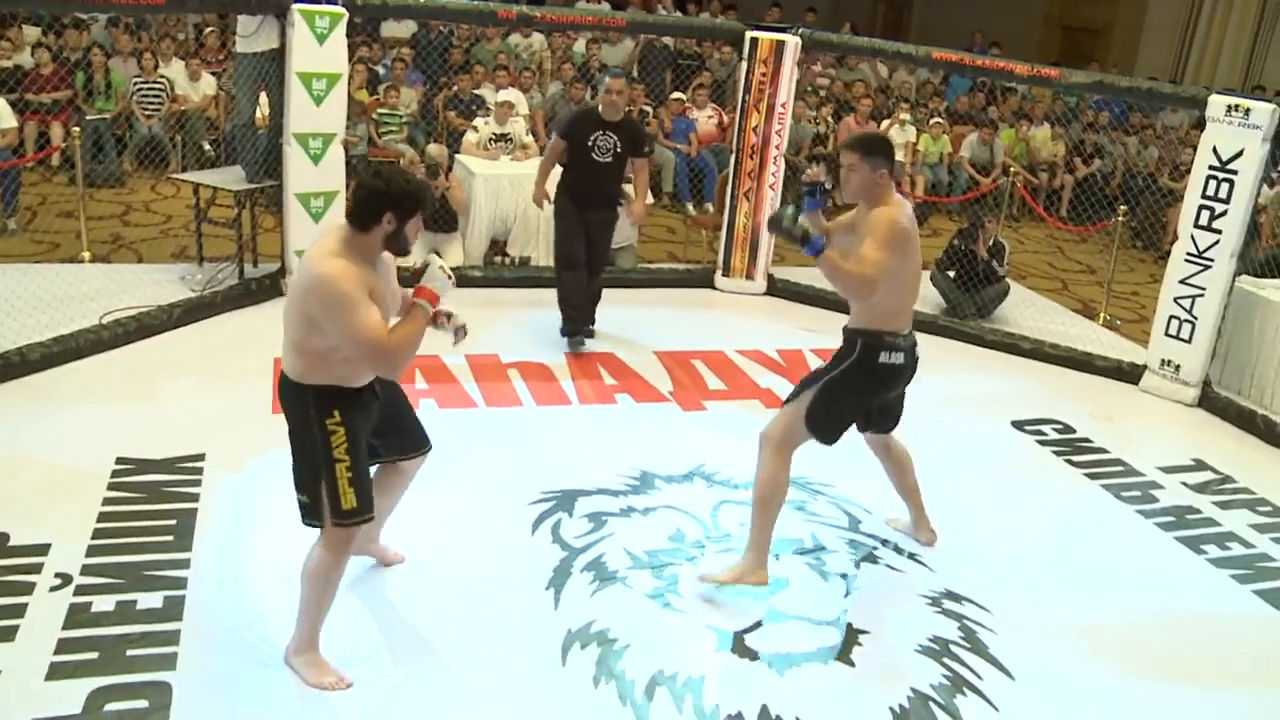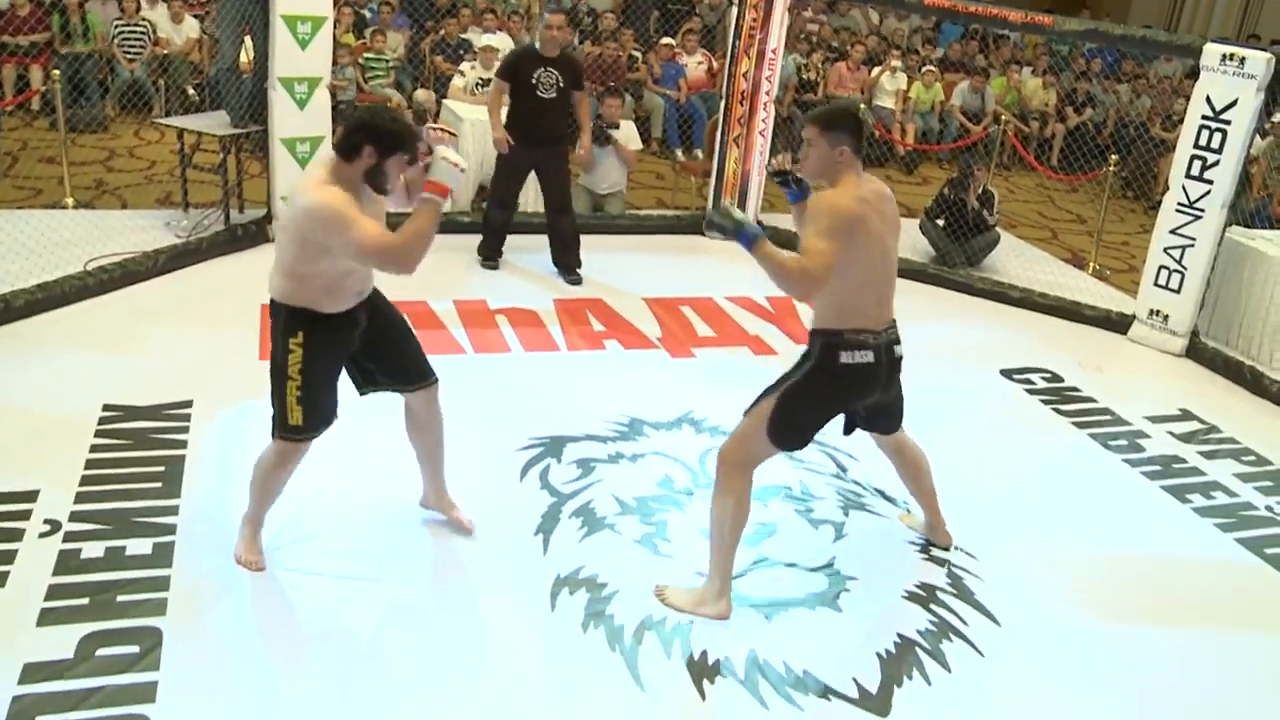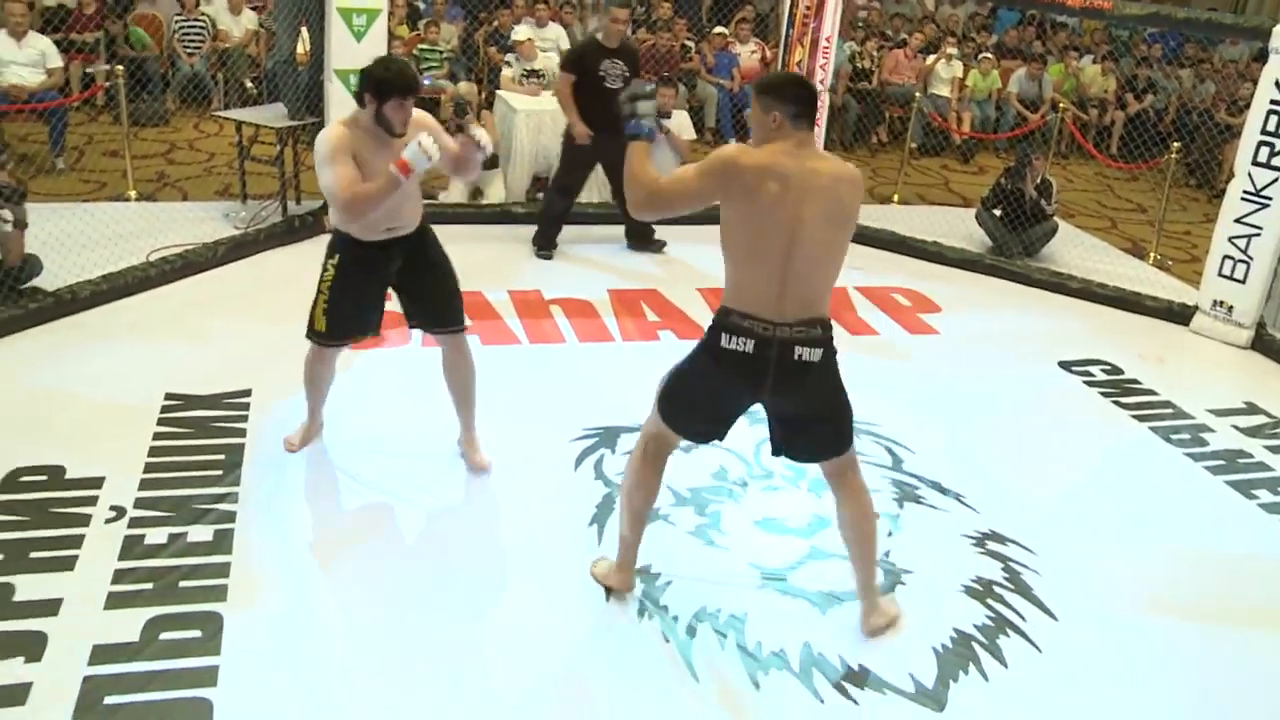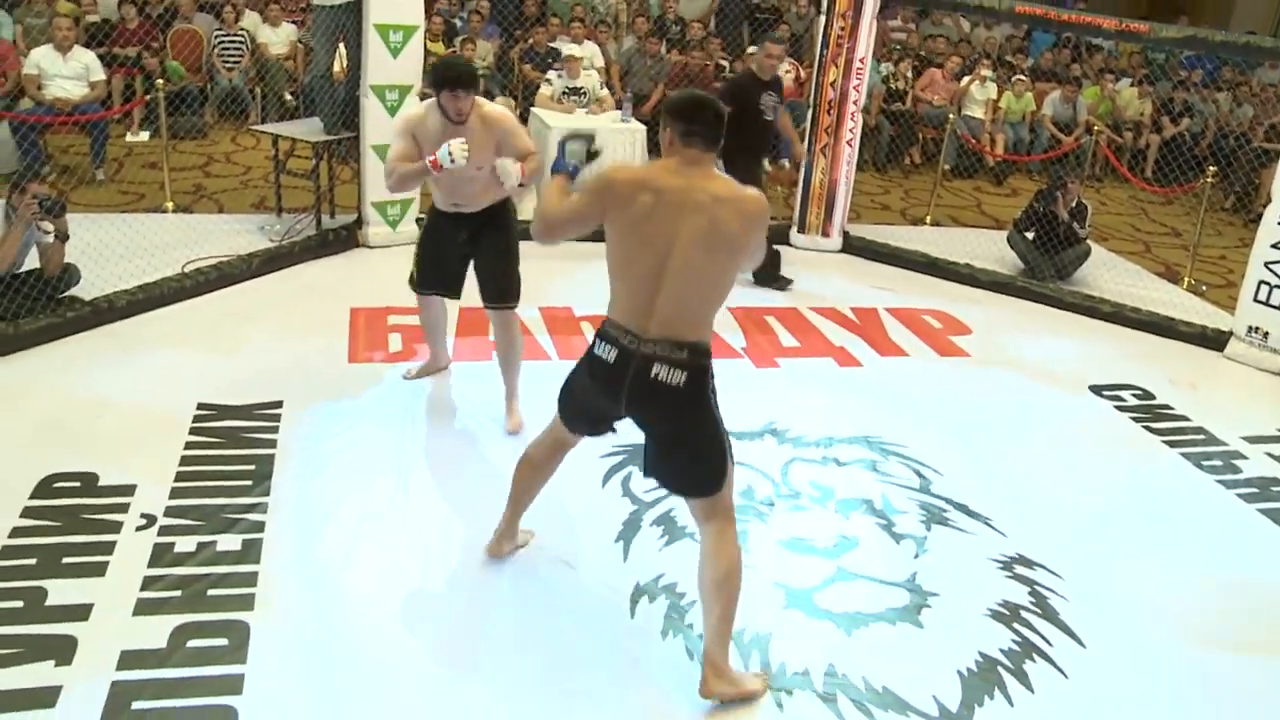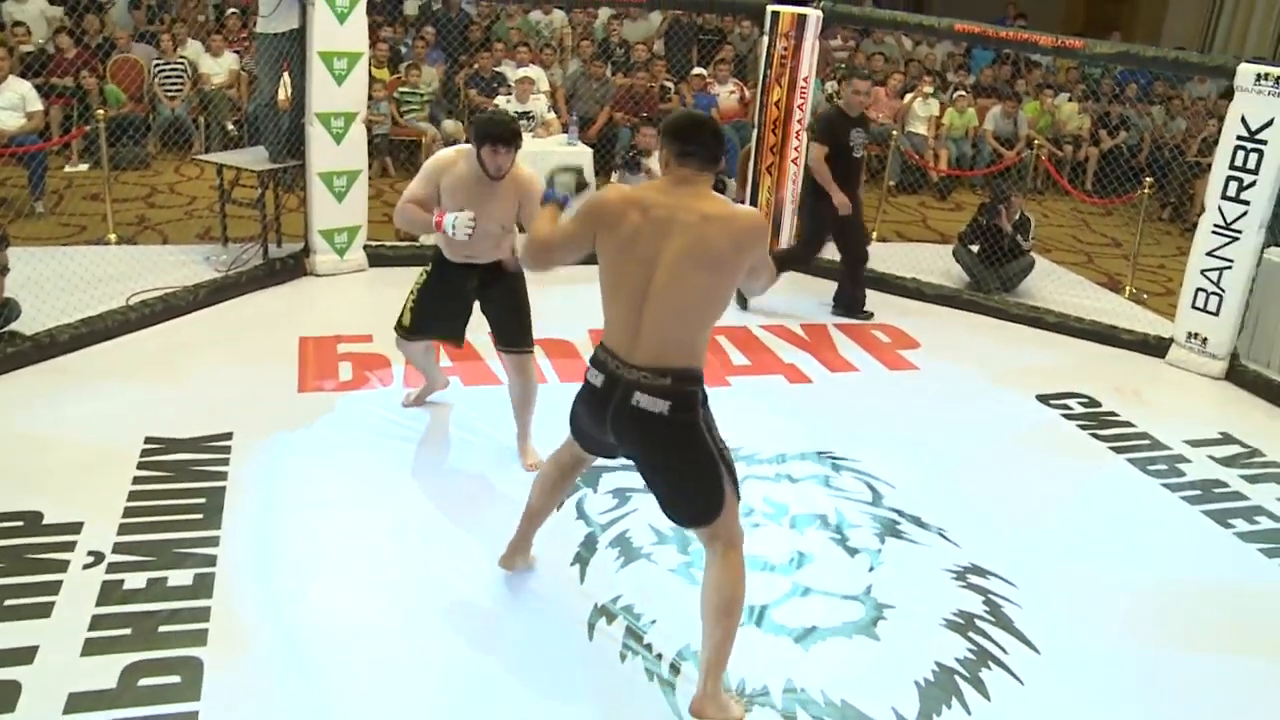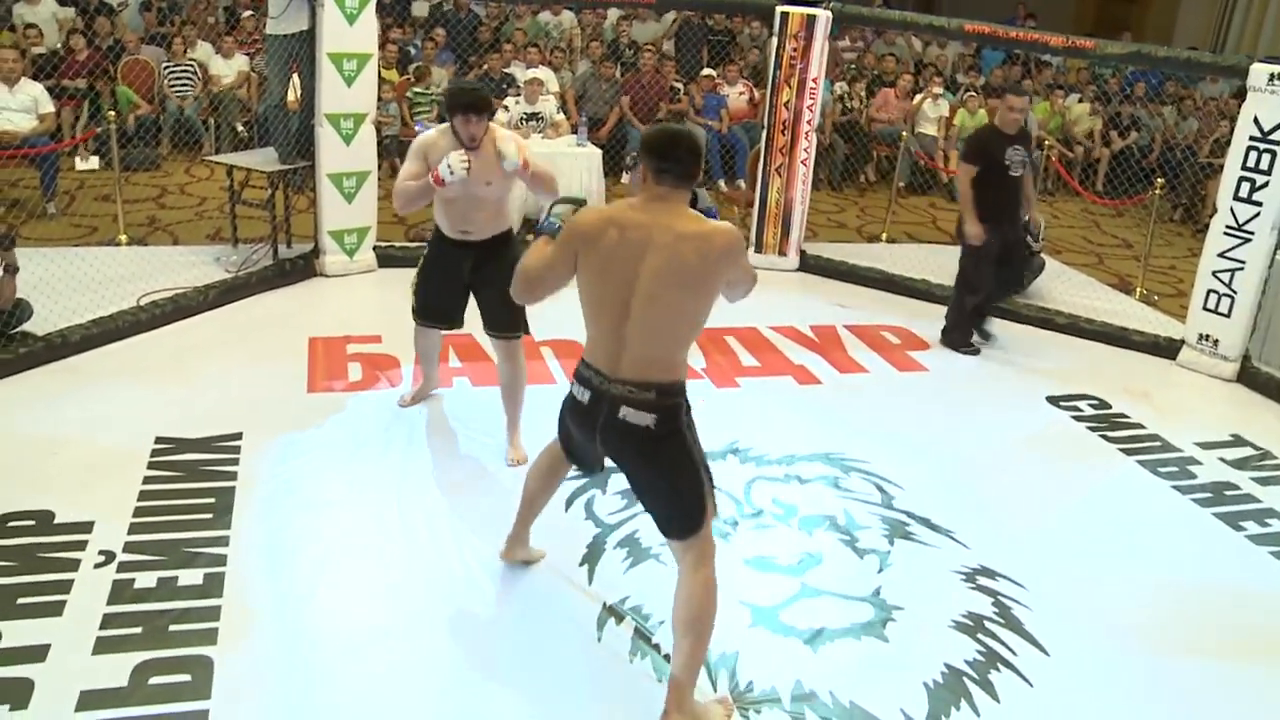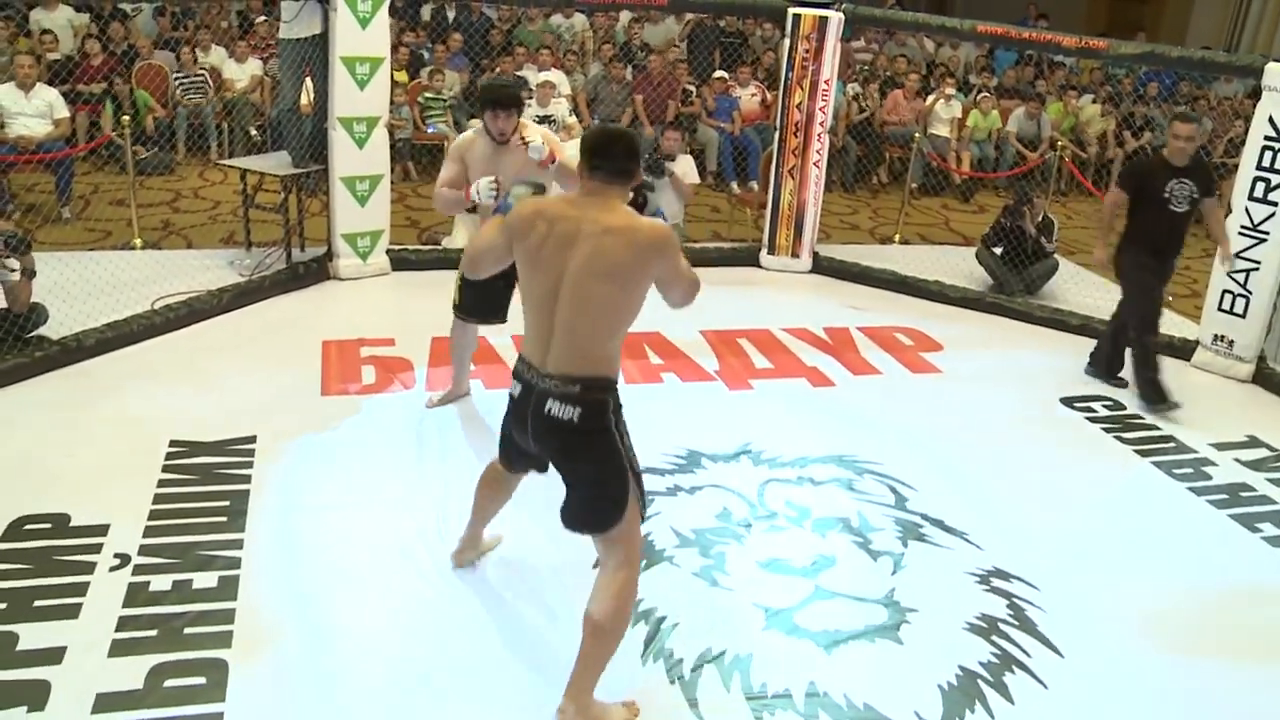
dt=0.7s
person 1, frame 1
left shoulder: (887, 219)
right shoulder: (889, 208)
left elbow: (862, 288)
right elbow: (829, 237)
left wrist: (815, 242)
right wrist: (813, 203)
left hip: (869, 355)
right hip: (896, 354)
left knee: (776, 440)
right knee: (879, 438)
left ankle: (753, 565)
right ankle: (920, 524)
person 1, frame 2
left shoulder: (836, 202)
right shoulder: (877, 192)
left elbow: (806, 283)
left wrist: (749, 236)
right wrist: (797, 193)
left hip: (837, 356)
right hip: (883, 349)
left knee: (735, 455)
right knee: (892, 437)
left ankle: (715, 590)
right ankle: (936, 524)
person 1, frame 3
left shoulder: (741, 165)
right shoulder: (849, 181)
left elbow: (645, 203)
left wrist: (639, 132)
left hip: (735, 345)
right hip: (809, 356)
left knee: (652, 440)
right knee: (846, 477)
left ankle: (620, 567)
right ankle: (871, 606)
person 1, frame 4
left shoulder: (621, 182)
right shoulder: (749, 206)
left elbow: (545, 228)
left wrist: (562, 170)
left hip: (610, 357)
right hip: (681, 375)
left knee: (555, 435)
right knee: (717, 519)
left ankle: (505, 534)
right ankle: (717, 670)
person 1, frame 5
left shoulder: (615, 203)
right shoulder: (744, 224)
left elbow: (536, 254)
right elbow: (760, 285)
left wrist: (552, 201)
left hip: (603, 384)
right hip: (671, 404)
left knee: (575, 450)
right knee: (724, 543)
left ankle: (517, 548)
person 1, frame 6
left shoulder: (591, 224)
right shoulder: (721, 240)
left elbow: (524, 289)
right elbow: (740, 290)
left wrist: (549, 229)
left hip: (588, 395)
right hip: (656, 414)
left knee: (561, 452)
right knee: (697, 559)
left ankle: (517, 543)
person 1, frame 7
left shoulder: (532, 216)
right shoulder: (649, 237)
left elbow: (473, 265)
right elbow: (683, 295)
left wrist: (500, 210)
left hip: (526, 395)
right hip: (586, 411)
left knee: (510, 464)
right knee: (622, 559)
left ankle: (470, 544)
person 2, frame 1
left shoulder: (369, 243)
right shoulder: (332, 277)
left elbow: (389, 295)
right elbow: (392, 361)
left wrist: (436, 313)
right wrist: (429, 297)
left hip: (363, 382)
right hip: (322, 401)
left knee: (411, 454)
right knee: (339, 529)
left ankle: (370, 539)
right ankle: (303, 646)
person 2, frame 2
left shoulder: (357, 170)
right shoulder: (322, 204)
right elbow: (401, 258)
left wrist: (430, 162)
right wrist: (437, 190)
left hip: (361, 303)
right hip: (307, 321)
left knee: (423, 391)
right knee: (292, 441)
left ankle: (435, 493)
right ankle: (250, 527)
person 2, frame 3
left shoulder: (420, 125)
right shoulder: (335, 141)
left elbow: (463, 171)
right elbow: (351, 208)
left wrist: (473, 151)
right wrist: (402, 166)
left hip: (415, 241)
right hip: (356, 249)
left knee: (454, 336)
right knee: (325, 345)
left ankle: (469, 434)
right ankle: (312, 422)
person 2, frame 4
left shoulder: (497, 118)
right shoulder: (414, 121)
left elbow: (532, 157)
right elbow: (393, 181)
left wrist: (518, 173)
right wrist: (436, 162)
left hip: (493, 218)
right hip: (444, 217)
left knee: (502, 311)
right knee: (427, 293)
left ankle: (512, 400)
right ankle: (438, 357)
person 2, frame 5
left shoulder: (526, 182)
right shoulder: (444, 164)
right elbow: (401, 215)
right wrist: (442, 223)
left hip: (499, 271)
right hip: (448, 265)
left knee: (520, 358)
right knee: (409, 339)
left ankle: (524, 440)
right ankle: (435, 380)
person 2, frame 6
left shoulder: (505, 142)
right shoulder: (426, 144)
left elbow: (550, 190)
right elbow: (401, 202)
left wrist: (521, 167)
right wrist: (439, 177)
left hip: (497, 248)
right hip: (447, 245)
left knee: (508, 342)
right knee: (426, 323)
left ankle: (514, 434)
right ankle: (428, 382)
person 2, frame 7
left shoulder: (538, 137)
right shoulder: (465, 145)
left elbow: (576, 186)
right elbow: (440, 199)
left wrist: (549, 160)
right wrist: (470, 195)
right knee: (465, 319)
right ankle: (458, 384)
person 3, frame 1
left shoulder: (634, 131)
right shoulder: (580, 119)
left elbow: (640, 168)
right elbow: (554, 149)
left wrist: (639, 201)
right wrist: (540, 184)
left hip: (604, 208)
right hip: (570, 202)
left knee: (595, 266)
right knee: (569, 262)
left ankle: (585, 319)
right ankle: (572, 327)
person 3, frame 2
left shoulder: (572, 65)
right shoulder: (518, 58)
left elbow: (580, 100)
right elbow: (497, 91)
left wrist: (585, 134)
right wrist: (497, 127)
left hip: (555, 146)
right hip: (517, 142)
left knee: (560, 205)
right knee: (501, 198)
left ankle: (568, 264)
right ankle: (489, 251)
person 3, frame 3
left shoulder: (631, 52)
right shoulder: (583, 51)
right elbow: (561, 85)
right wrist: (575, 121)
left hip: (619, 131)
right hip: (586, 132)
right knee: (566, 185)
left ankle: (640, 236)
right ankle: (544, 241)
person 3, frame 4
left shoulder: (776, 83)
right shoulder: (740, 83)
left elbow: (780, 113)
left wrist: (796, 143)
left hip: (754, 158)
right hip: (736, 159)
right ankle: (766, 271)
person 3, frame 5
left shoulder: (863, 120)
right shoulder: (828, 120)
right elbow: (814, 159)
left wrist: (857, 187)
right wrist: (836, 193)
left hip: (847, 198)
right hip: (820, 198)
left knee: (856, 251)
right knee: (804, 251)
left ankle: (848, 303)
person 3, frame 6
left shoulder: (1024, 137)
right shoulder: (982, 138)
right elbow: (963, 179)
left wrist: (1031, 208)
right wrist: (969, 221)
left hip: (1010, 220)
right hip: (982, 222)
left knee: (1014, 272)
right knee: (975, 279)
left ankle: (974, 318)
right ankle: (955, 335)
person 3, frame 7
left shoulder: (1201, 171)
right shoulder: (1144, 167)
left elbow: (1210, 206)
right elbow: (1112, 201)
left wrist: (1223, 242)
right wrist: (1102, 244)
left hip: (1165, 258)
right hip: (1135, 255)
left knee: (1131, 314)
right knee: (1145, 322)
left ankle: (1101, 364)
right ankle: (1152, 393)
